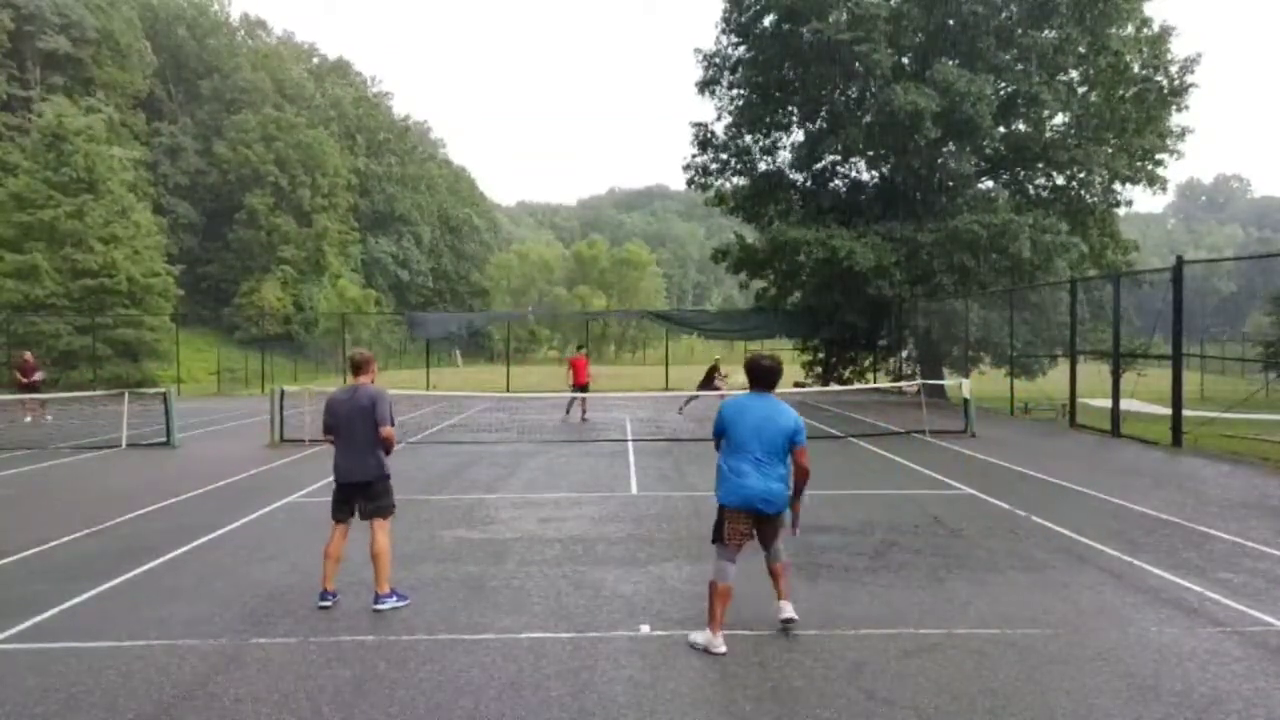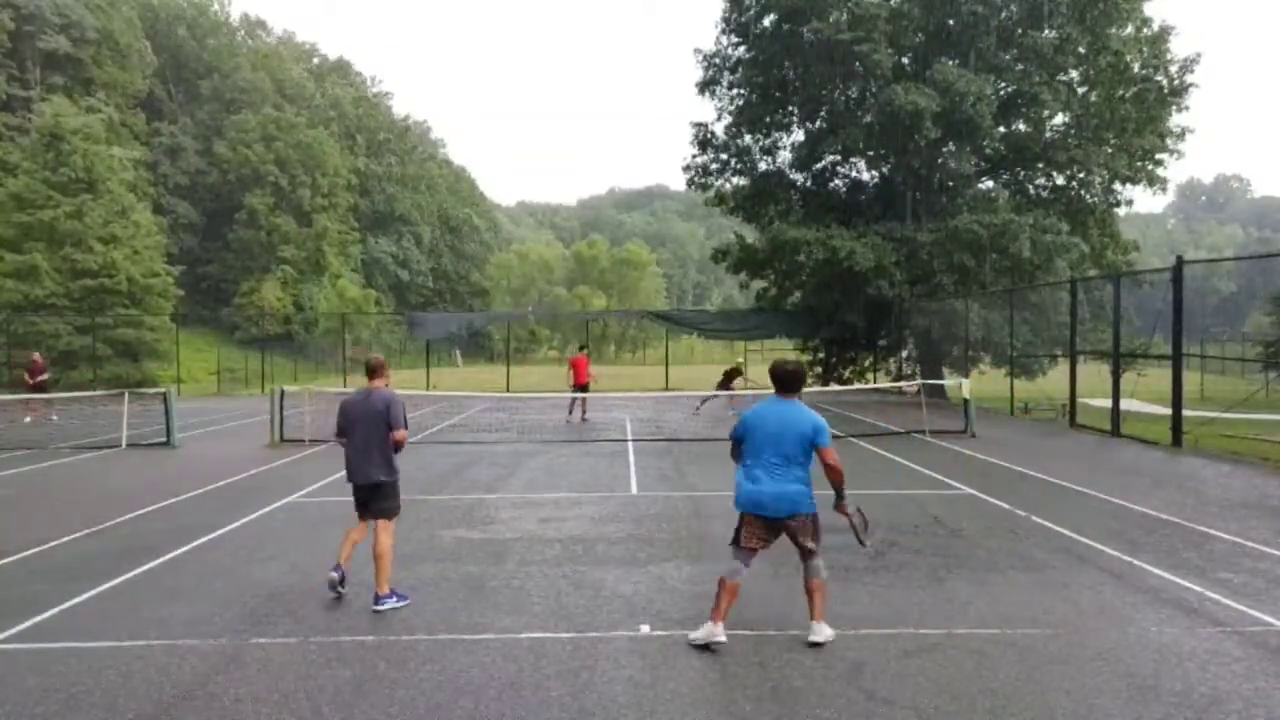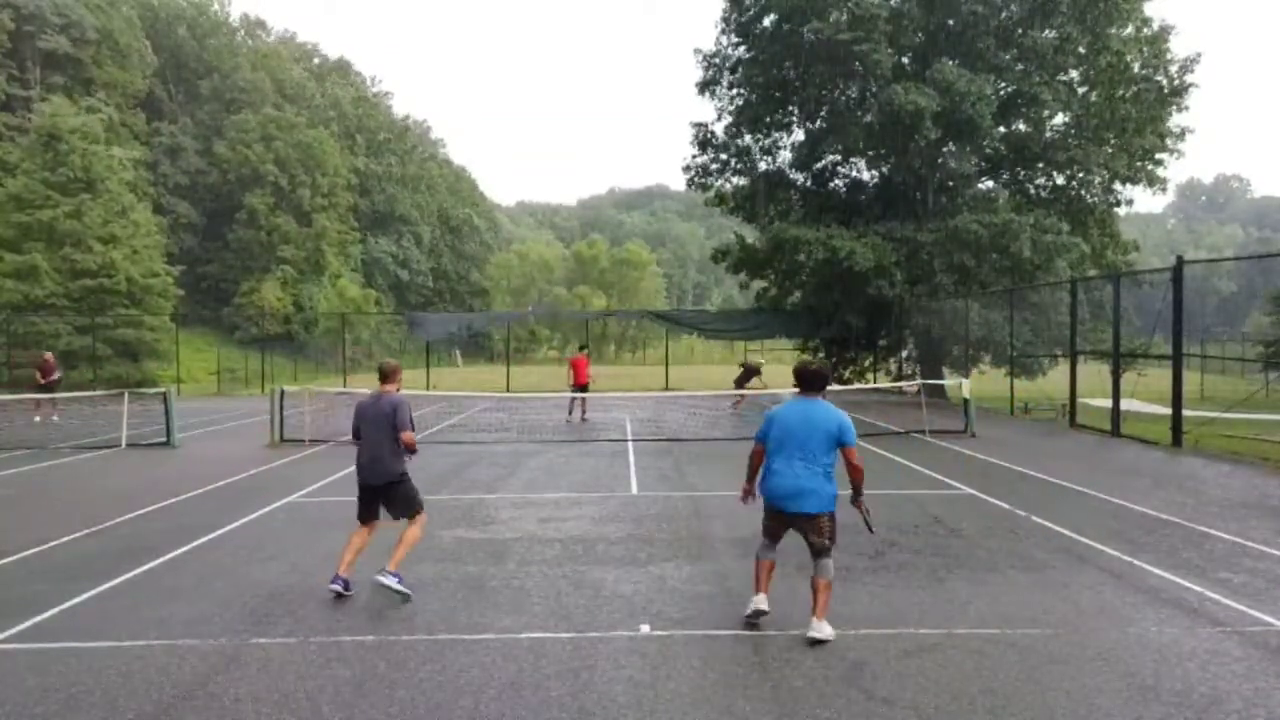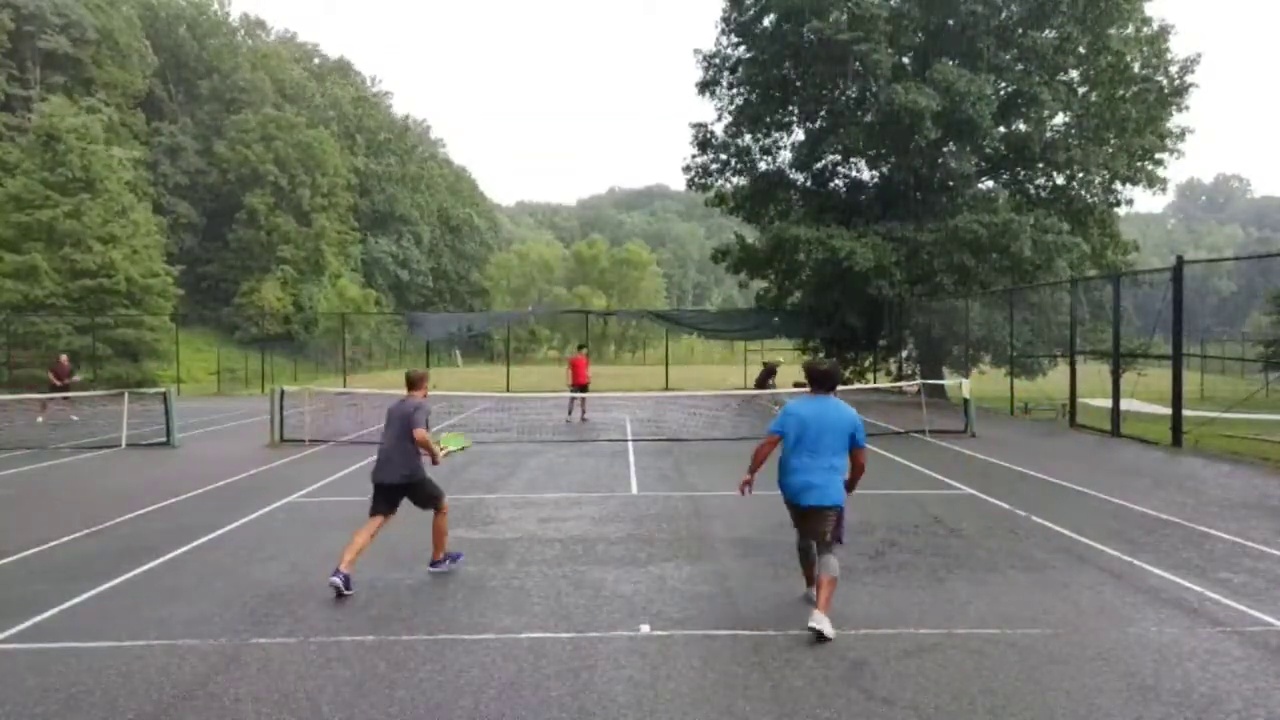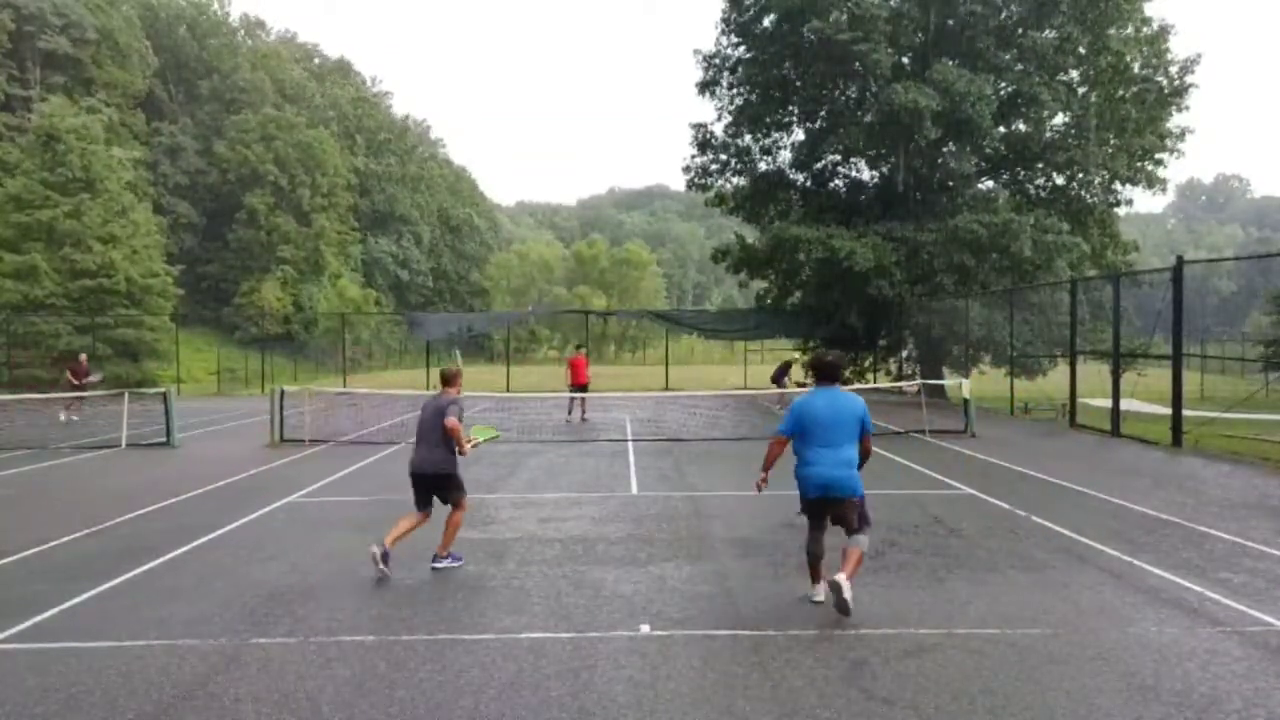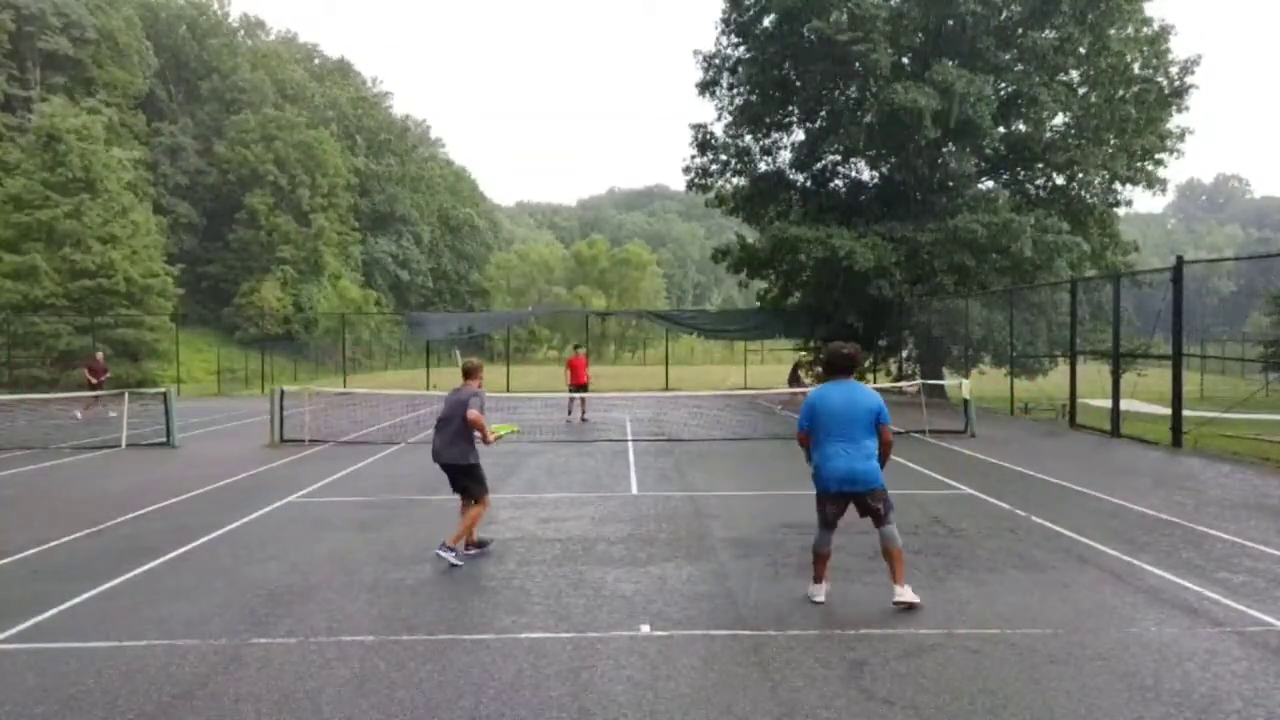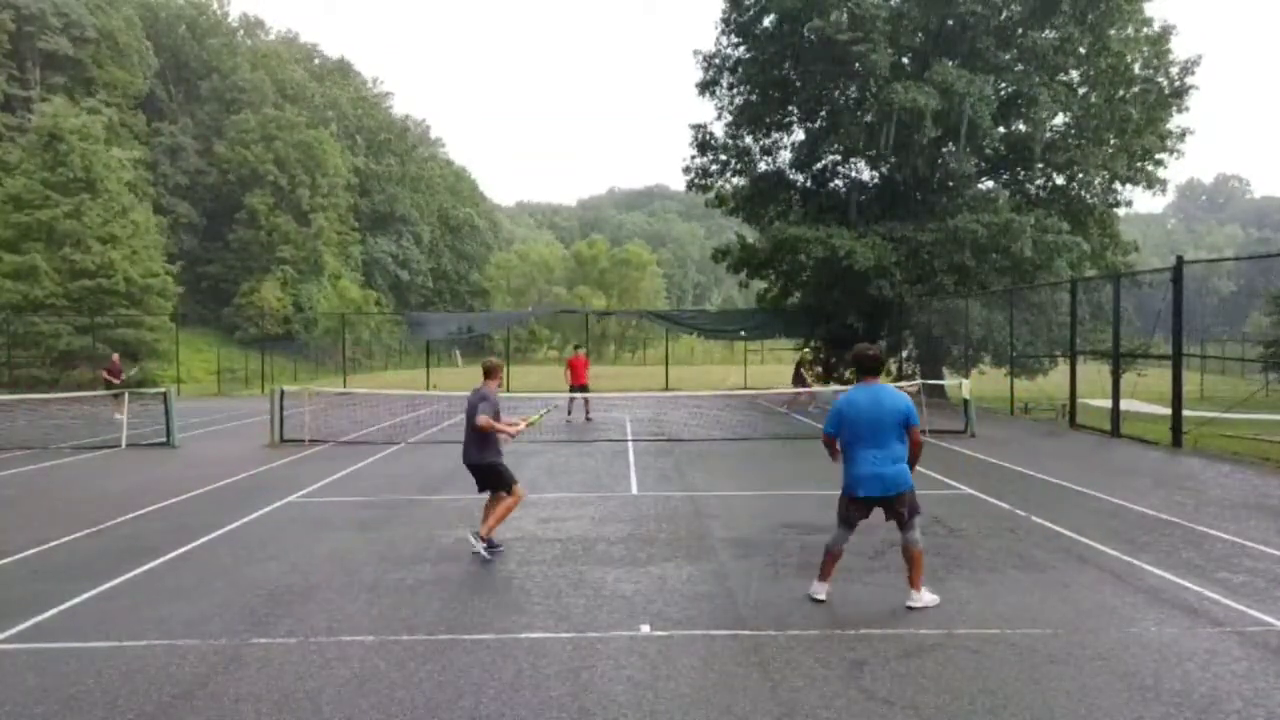
dt=0.2s
person 1, frame 1
left shoulder: (730, 407)
right shoulder: (791, 417)
left elbow: (718, 444)
right elbow: (802, 466)
right wrist: (797, 496)
left hip: (735, 494)
right hip: (774, 496)
left knee: (726, 559)
right knee: (773, 547)
left ankle: (714, 634)
right ankle: (785, 606)
person 1, frame 2
left shoulder: (752, 415)
right shoulder: (813, 420)
left elbow: (735, 453)
right elbow: (832, 464)
right wrist: (840, 497)
left hip: (756, 500)
right hip: (797, 502)
left knee: (739, 561)
right knee: (812, 560)
left ankle: (715, 626)
right ankle: (818, 625)
person 1, frame 3
left shoulder: (777, 412)
right shoulder: (839, 418)
left elbow: (757, 452)
right elbow: (854, 463)
left wrist: (750, 482)
right wrist: (857, 493)
left hip: (777, 493)
right hip: (817, 497)
left knee: (768, 543)
right knee: (822, 558)
left ankle: (760, 599)
right ankle: (819, 622)
person 1, frame 4
left shoulder: (792, 409)
right shoulder: (850, 415)
left elbow: (768, 444)
right elbow: (859, 462)
left wrist: (750, 473)
right wrist: (851, 482)
left hip: (793, 486)
right hip: (828, 492)
left knee: (805, 538)
right knee: (826, 552)
left ankle: (812, 589)
right ankle: (819, 614)
person 1, frame 5
left shoulder: (800, 404)
right shoulder: (857, 404)
left elbow: (779, 442)
right elbow: (866, 448)
left wrist: (765, 471)
left hip: (810, 481)
right hip: (845, 481)
left knee: (815, 531)
right knee: (858, 533)
left ankle: (817, 587)
right ankle: (843, 578)
person 1, frame 6
left shoulder: (815, 397)
right shoulder: (872, 397)
left elbow: (802, 438)
right elbow: (887, 439)
left wrist: (812, 455)
right wrist: (880, 466)
left hip: (829, 477)
right hip: (866, 474)
left knee: (825, 530)
right knee: (886, 527)
left ankle: (818, 586)
right ankle: (901, 589)
person 1, frame 7
left shoulder: (844, 402)
right shoulder: (901, 399)
left elbow: (828, 440)
right elbow: (916, 441)
left wrist: (834, 453)
right wrist: (909, 467)
left hip: (857, 480)
right hip: (896, 479)
left knee: (843, 531)
right knee: (910, 531)
left ankle: (820, 585)
right ankle: (917, 593)
person 2, frame 1
left shoulder: (334, 399)
right shoulder: (378, 395)
left elbow: (329, 436)
right elbow: (386, 432)
right wrist: (390, 446)
left hip: (344, 473)
right hip: (374, 473)
left knee: (339, 529)
right knee: (380, 528)
left ankle: (327, 591)
right ankle: (383, 594)
person 2, frame 2
left shoulder: (348, 402)
right shoulder: (391, 398)
left elbow: (341, 439)
right elbow: (400, 436)
right wrist: (397, 446)
left hip: (357, 473)
right hip: (383, 474)
left knee: (362, 521)
right knee: (384, 530)
left ankle: (340, 568)
right ankle: (383, 595)
person 2, frame 3
left shoulder: (362, 405)
right shoulder: (399, 402)
left elbow: (357, 440)
right elbow: (407, 437)
right wrist: (412, 449)
left hip: (366, 476)
right hip: (393, 475)
left knee: (365, 526)
right knee: (417, 520)
left ankle: (340, 578)
right ankle: (390, 571)
person 2, frame 4
left shoulder: (393, 408)
right shoulder: (420, 406)
right elbow: (419, 435)
left wrist: (426, 449)
right wrist: (435, 453)
left hip: (383, 474)
right hip: (409, 473)
left knee: (374, 522)
right knee: (442, 507)
left ankle: (342, 572)
right ankle: (439, 560)
person 2, frame 5
left shoulder: (428, 403)
right shoulder: (455, 401)
right elbow: (452, 424)
left wrist: (460, 441)
right wrist: (462, 445)
left hip: (418, 465)
right hip: (442, 465)
left knee: (422, 514)
right knee: (460, 506)
left ankle: (385, 547)
right ankle: (442, 555)
person 2, frame 6
left shoulder: (451, 395)
right shoulder: (476, 393)
right elbow: (473, 416)
right wrist: (486, 434)
left hip: (442, 454)
right hip: (462, 456)
left knee: (469, 496)
right knee: (481, 502)
left ankle: (470, 541)
right ankle: (450, 546)
person 2, frame 7
left shoulder: (479, 393)
right shoulder: (488, 395)
right elbow: (481, 421)
left wrist: (511, 425)
right wrist: (506, 430)
left hip: (473, 456)
right hip: (484, 457)
left knee: (498, 494)
right knee: (516, 493)
left ankle: (484, 540)
right ankle: (482, 535)
